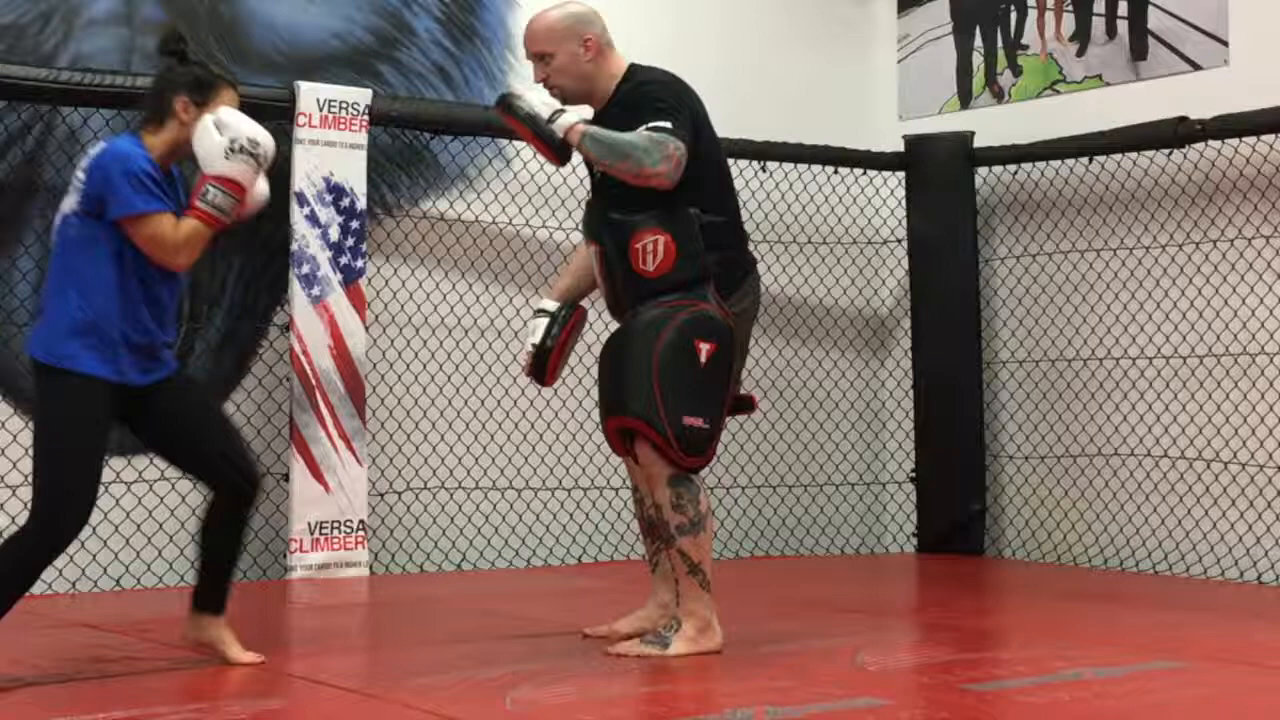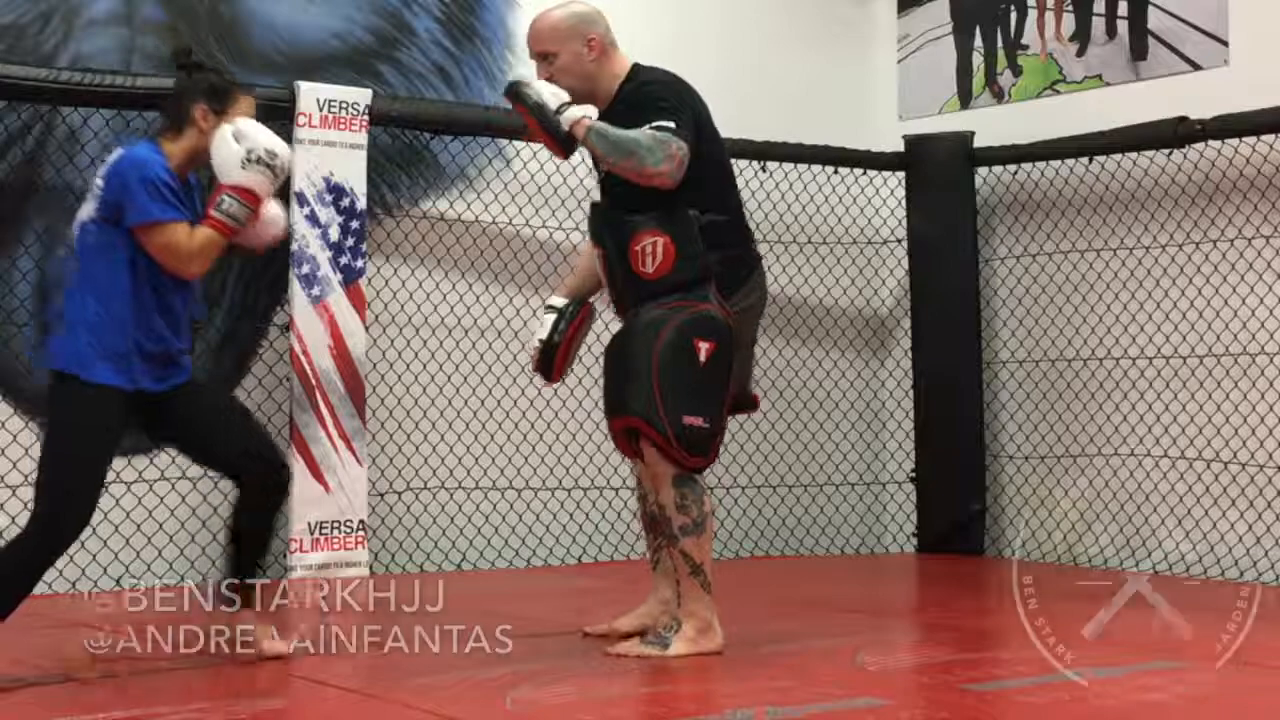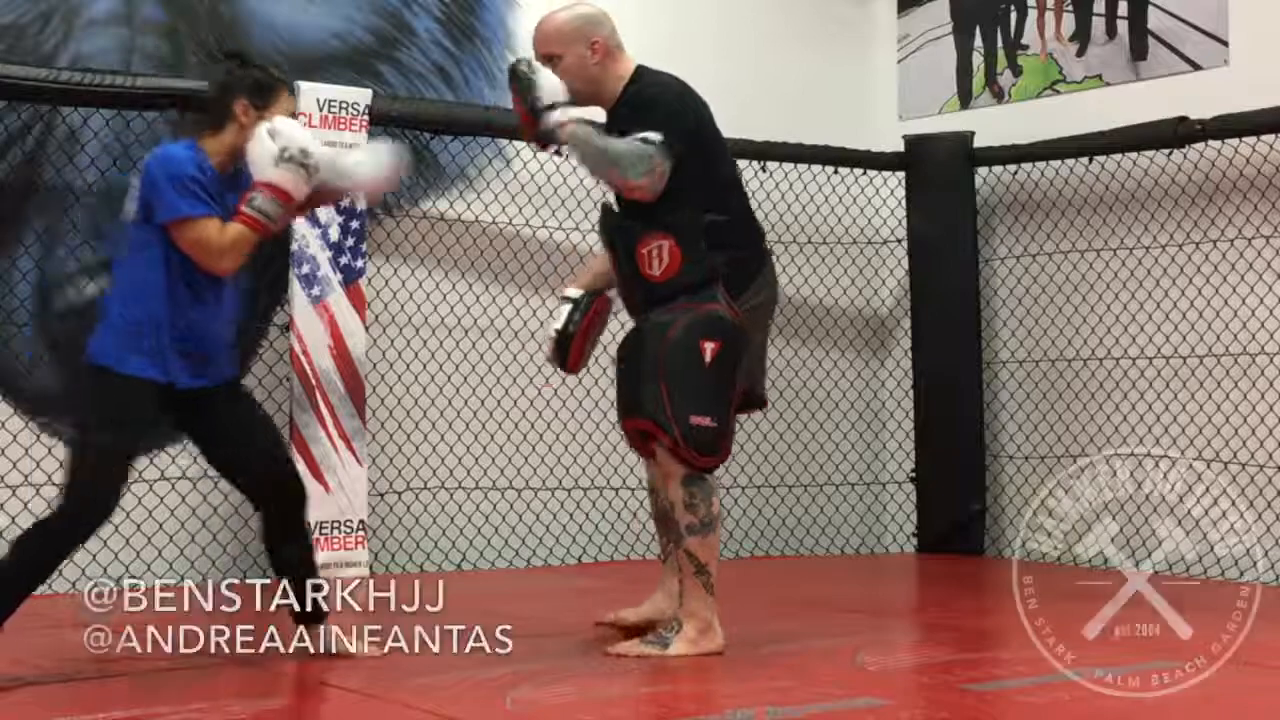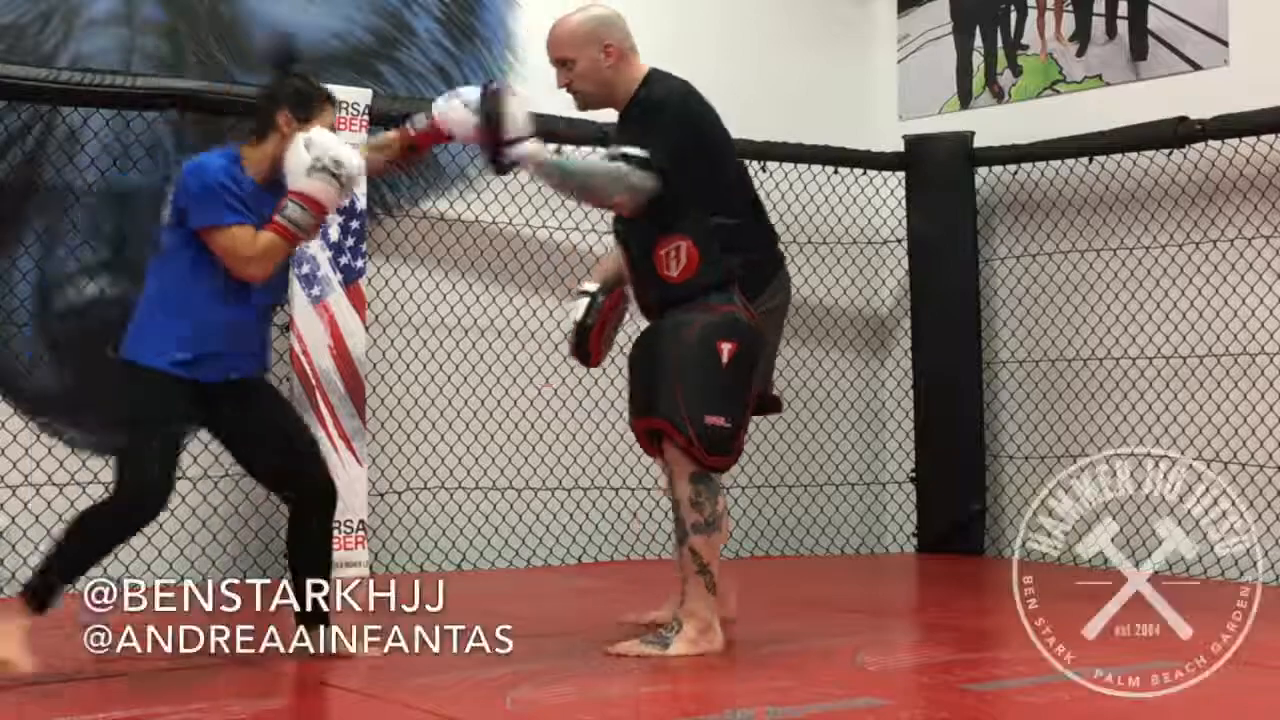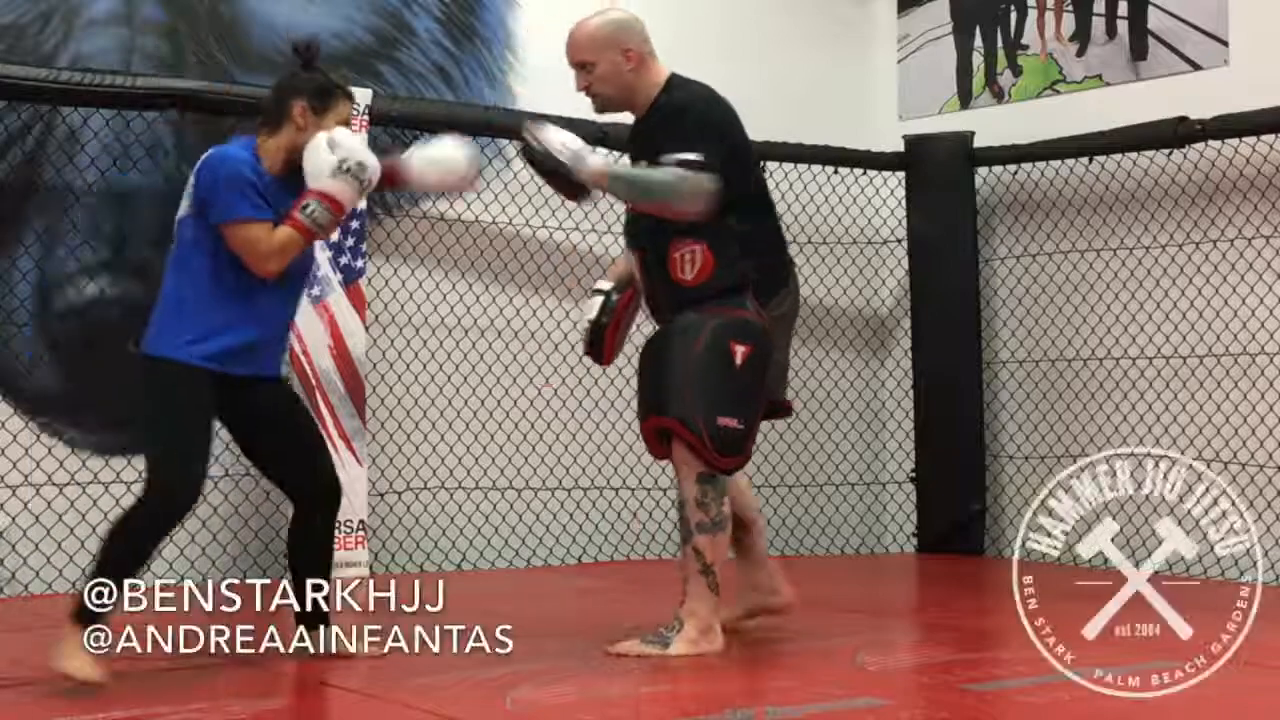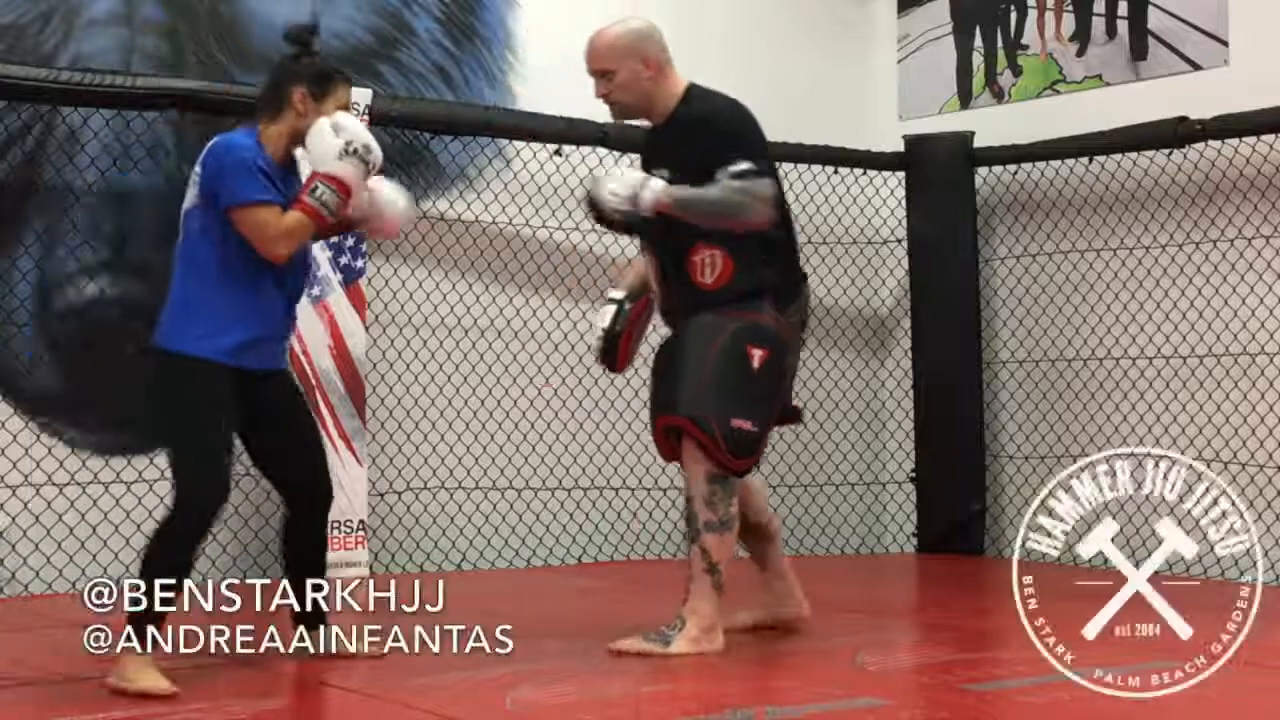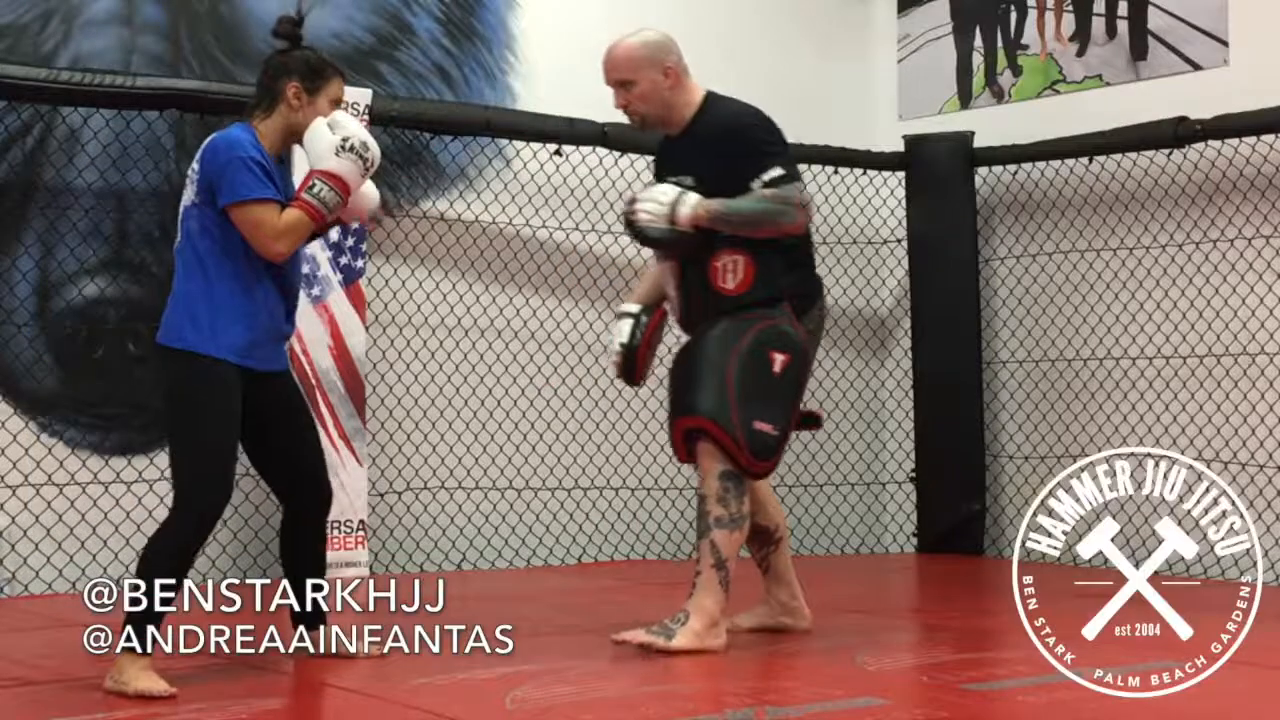
dt=0.1s
person 1, frame 1
left shoulder: (656, 93)
right shoulder: (605, 120)
left elbow: (660, 166)
right elbow: (606, 233)
left wrist: (569, 127)
right wrist: (552, 303)
left hip: (702, 299)
right hip: (664, 305)
left knee: (663, 452)
right knee: (643, 448)
left ankle: (698, 621)
right ankle: (663, 604)
person 1, frame 2
left shoulder: (658, 93)
right shoulder: (611, 118)
left elbow: (664, 166)
right elbow: (614, 232)
left wrist: (577, 122)
right wrist: (562, 299)
left hip: (706, 299)
right hip: (669, 304)
left knee: (668, 451)
right knee: (648, 446)
left ankle: (699, 621)
right ankle: (666, 601)
person 1, frame 3
left shoulder: (662, 100)
right shoulder: (623, 114)
left elbow: (644, 182)
left wrist: (565, 125)
right wrist: (577, 291)
left hip: (717, 301)
right hip: (683, 304)
left knee: (678, 449)
right knee: (660, 441)
left ankle: (698, 624)
right ankle: (676, 592)
person 1, frame 4
left shoulder: (667, 105)
right shoulder: (636, 118)
left elbow: (622, 191)
left wrist: (528, 150)
right wrist: (596, 287)
left hip: (732, 300)
right hip: (699, 303)
left knee: (689, 449)
right knee: (676, 443)
left ankle: (699, 623)
right ankle: (708, 591)
person 1, frame 5
left shoulder: (694, 109)
right shoulder: (651, 122)
left elbow: (690, 200)
left wrist: (587, 164)
right wrist: (613, 285)
left hip: (741, 305)
right hip: (703, 308)
left knee: (694, 452)
right knee: (703, 453)
left ankle: (698, 622)
right ankle: (765, 581)
person 1, frame 6
left shoulder: (716, 119)
right shoulder: (661, 138)
left elbow: (758, 210)
left wrist: (652, 193)
right wrist: (625, 293)
left hip: (753, 311)
right hip: (717, 314)
left knee: (705, 451)
right knee: (718, 455)
left ankle: (701, 621)
right ankle: (783, 595)
person 1, frame 7
left shoulder: (739, 126)
right shoulder: (670, 151)
left elbow: (794, 213)
left wrist: (692, 210)
right wrist: (636, 307)
left hip: (771, 317)
right hip: (724, 322)
left knee: (717, 451)
right knee: (728, 459)
left ankle: (702, 616)
right ankle: (785, 599)
person 2, frame 1
left shoulder: (161, 173)
right shoulder: (120, 160)
left elbow: (171, 249)
right elbow: (173, 252)
left wrist: (229, 203)
right wrist: (228, 182)
left hip: (147, 368)
right hip: (78, 365)
left knee: (238, 479)
right knee: (58, 520)
left ankle: (207, 617)
person 2, frame 2
left shoulder: (179, 181)
right shoulder: (137, 167)
right elbow: (186, 260)
left wrist: (245, 225)
right wrist: (243, 191)
left hip: (164, 374)
right hip: (95, 374)
left knee: (267, 475)
right knee: (59, 522)
left ankle: (245, 616)
person 2, frame 3
left shoulder: (236, 173)
right shoulder: (172, 165)
right elbow: (217, 256)
right wrist: (277, 187)
left hip: (206, 377)
right hip: (130, 369)
left knee: (283, 492)
right knee: (85, 507)
left ankle: (312, 626)
person 2, frame 4
left shoulder: (277, 180)
right shoulder: (208, 173)
left elbow: (365, 159)
right elbow: (250, 262)
left wrist: (428, 132)
right wrist: (312, 197)
left hip: (235, 374)
right hip: (165, 365)
left knee: (316, 490)
right knee: (139, 499)
left ankle: (316, 630)
person 2, frame 5
left shoulder: (290, 175)
right shoulder: (226, 165)
right elbow: (264, 258)
left wrist: (399, 174)
right wrist: (331, 194)
left hip: (253, 368)
right hip: (185, 359)
left knee: (320, 490)
right knee: (171, 495)
left ankle: (314, 627)
right ankle: (80, 631)
person 2, frame 6
left shoulder: (283, 166)
right shoulder: (232, 152)
left elbow: (295, 234)
right elbow: (275, 243)
left wrist: (350, 213)
right wrist: (335, 180)
left hip: (259, 362)
right hip: (196, 356)
left knee: (311, 490)
right knee: (202, 498)
left ankle: (312, 628)
right ankle: (133, 653)
person 2, frame 7
left shoulder: (272, 161)
right shoulder: (232, 149)
right elbow: (273, 241)
left wrist: (335, 208)
right wrist: (331, 180)
left hip: (261, 359)
right hip: (205, 355)
left knee: (311, 490)
right knee: (202, 502)
left ankle: (310, 625)
right ankle: (130, 657)
